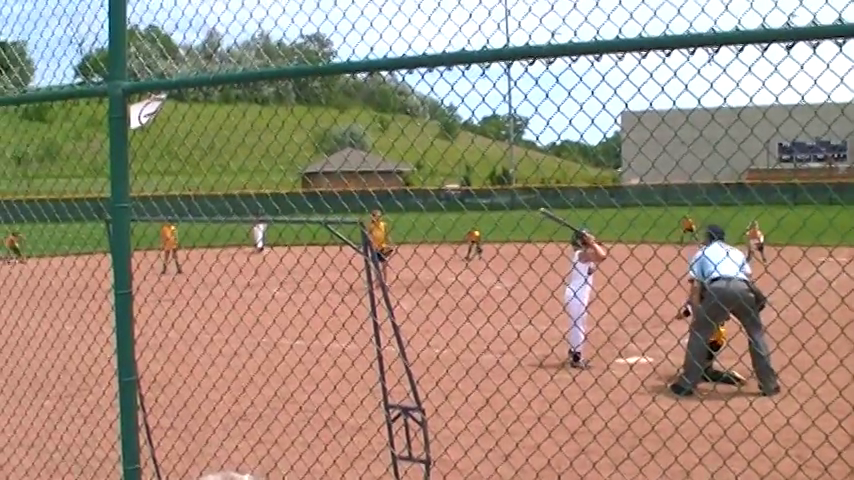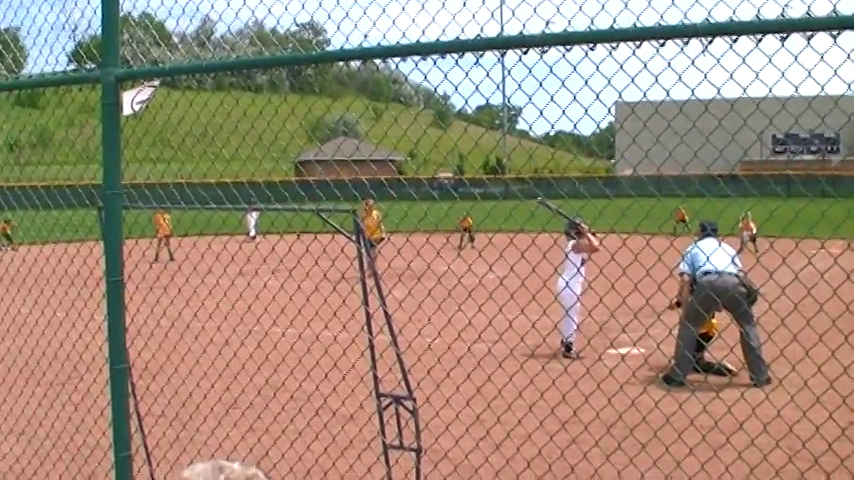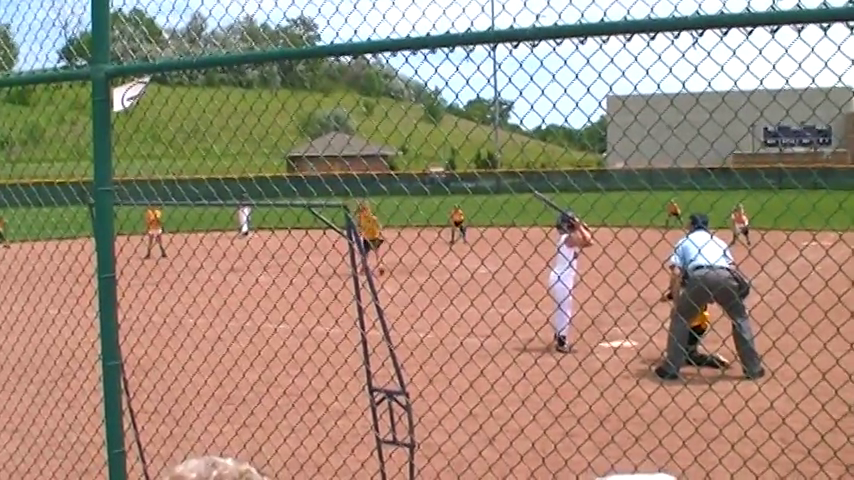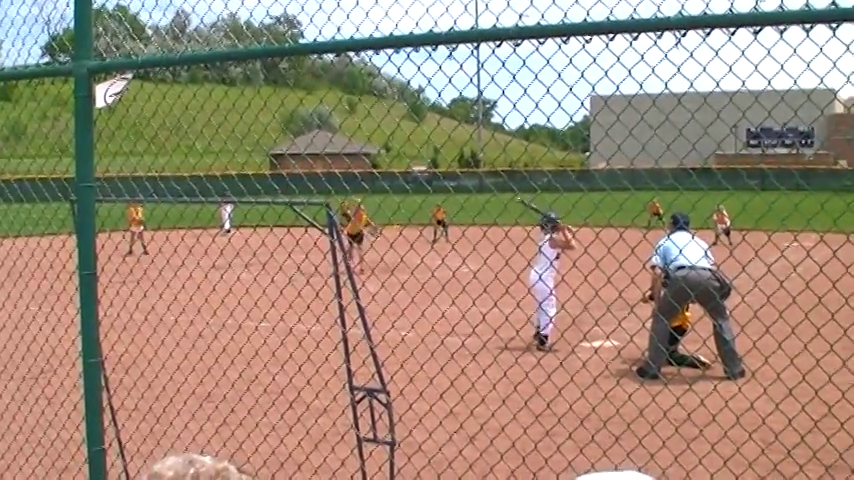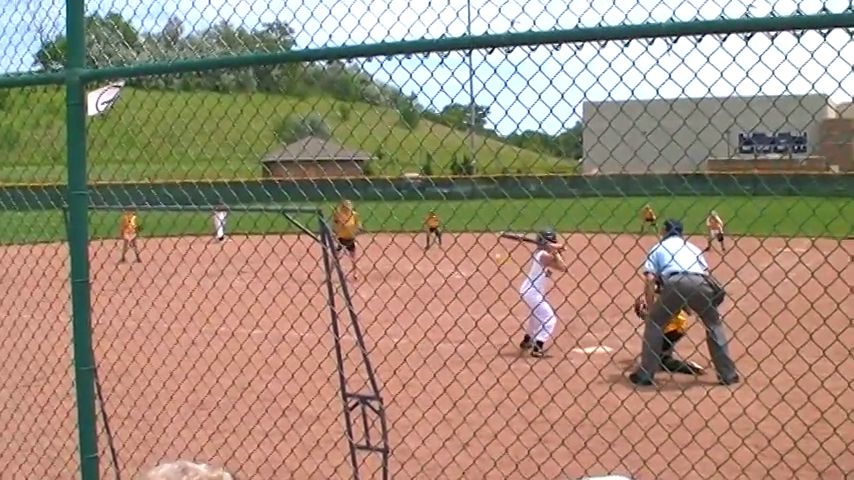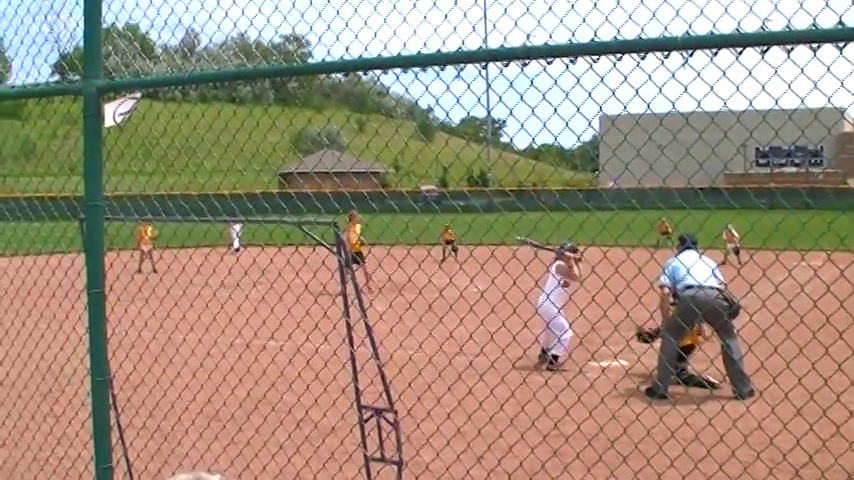
dt=0.4s
person 1, frame 1
left shoulder: (701, 254)
right shoulder: (737, 252)
left elbow: (695, 287)
right elbow: (748, 277)
left wrist: (696, 316)
left hip: (717, 290)
right hip: (743, 289)
left knee: (698, 333)
right knee: (756, 333)
left ankle: (686, 384)
right ankle: (769, 384)
person 1, frame 2
left shoulder: (693, 248)
right shoulder: (728, 248)
left elbow: (685, 281)
right elbow: (740, 273)
left wrist: (685, 310)
left hip: (708, 283)
right hip: (734, 283)
left knee: (688, 324)
right knee: (748, 325)
left ankle: (677, 375)
right ankle: (761, 376)
person 1, frame 3
left shoulder: (684, 242)
right shoulder: (719, 241)
left elbow: (676, 274)
right elbow: (732, 267)
left wrist: (676, 304)
left hip: (700, 277)
right hip: (725, 277)
left knee: (679, 317)
right knee: (740, 318)
left ankle: (671, 368)
right ankle: (753, 368)
person 1, frame 4
left shoulder: (665, 242)
right shoulder: (700, 242)
left elbow: (657, 274)
right elbow: (713, 268)
left wrist: (657, 303)
right wrist: (698, 297)
left hip: (682, 277)
right hip: (707, 277)
left knee: (661, 317)
right knee: (722, 319)
left ankle: (652, 368)
right ankle: (734, 369)
person 1, frame 5
left shoulder: (658, 248)
right shoulder: (693, 247)
left elbow: (650, 280)
right elbow: (707, 274)
left wrist: (651, 310)
left hip: (675, 283)
right hip: (700, 283)
left knee: (654, 323)
right knee: (714, 324)
left ankle: (645, 374)
right ankle: (728, 374)
person 1, frame 6
left shoulder: (673, 262)
right shoulder: (708, 261)
left elbow: (665, 294)
left wrist: (665, 324)
left hip: (691, 297)
right hip: (715, 297)
left knee: (669, 337)
right knee: (730, 339)
left ankle: (660, 388)
right ankle: (743, 388)
person 2, frame 1
left shoulder: (586, 255)
right shoulder: (582, 254)
left elbow: (602, 255)
right elbow: (602, 256)
left wrist: (595, 243)
right wrist: (592, 243)
left hip: (578, 295)
right hip: (576, 296)
left knee: (576, 326)
right knee: (579, 327)
left ankle: (574, 353)
right ankle: (576, 358)
person 2, frame 2
left shoulder: (576, 245)
right shoulder: (576, 244)
left elbow: (596, 246)
right elbow: (595, 247)
left wrist: (590, 234)
right wrist: (586, 234)
left hip: (569, 286)
right hip: (570, 286)
left knee: (569, 316)
right knee: (572, 317)
left ankle: (565, 344)
right ankle: (568, 348)
person 2, frame 3
left shoulder: (565, 238)
right shoulder: (569, 238)
left elbow: (588, 241)
right elbow: (588, 241)
left wrist: (583, 228)
right wrist: (580, 227)
left hip: (559, 279)
right hip: (562, 280)
left knee: (561, 309)
right knee: (565, 311)
left ankle: (558, 337)
right ankle: (561, 343)
person 2, frame 4
left shoulder: (546, 238)
right shoulder: (554, 239)
left elbow: (567, 245)
right elbow: (572, 246)
left wrist: (566, 231)
right wrist: (564, 231)
left hip: (538, 277)
right hip: (543, 279)
left knee: (544, 306)
right knee: (550, 309)
left ankle: (539, 334)
right ankle: (543, 342)
person 2, frame 5
left shoulder: (540, 253)
right shoulder: (545, 255)
left elbow: (561, 265)
right elbow: (563, 267)
left wrist: (558, 250)
right wrist: (555, 252)
left hip: (528, 291)
right hip: (533, 293)
left knee: (537, 315)
right knee: (550, 319)
left ankle: (527, 341)
right ankle: (537, 348)
person 2, frame 6
left shoulder: (558, 265)
right shoulder: (560, 265)
left elbow: (576, 277)
right elbow: (577, 278)
left wrist: (575, 262)
right wrist: (571, 261)
left hip: (546, 303)
right hip: (550, 305)
left knee: (551, 329)
right knee: (565, 332)
left ankle: (543, 355)
right ankle: (552, 362)
